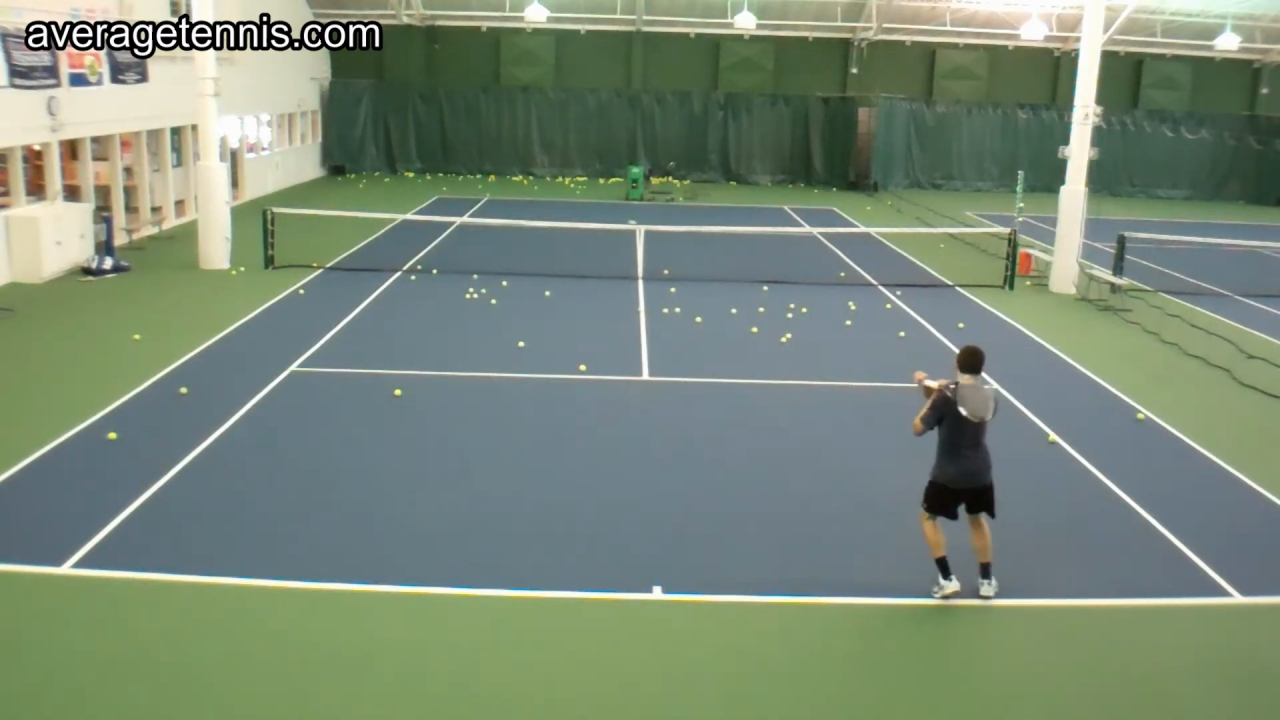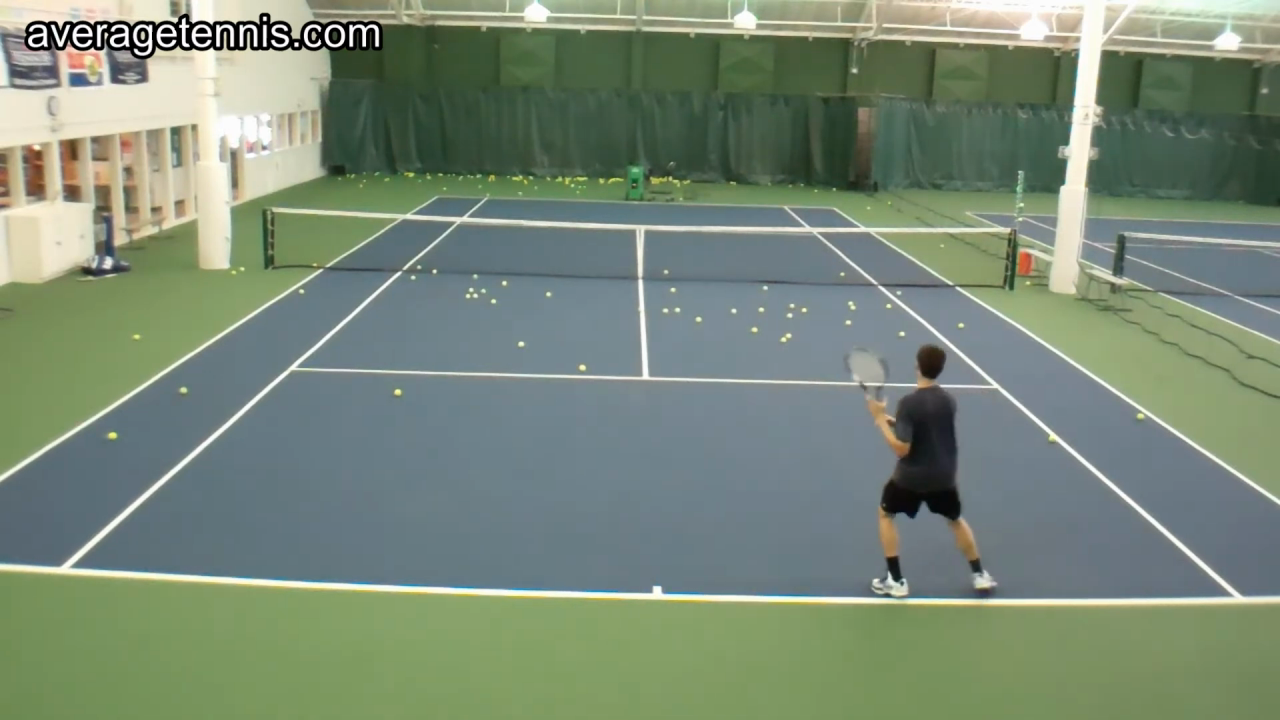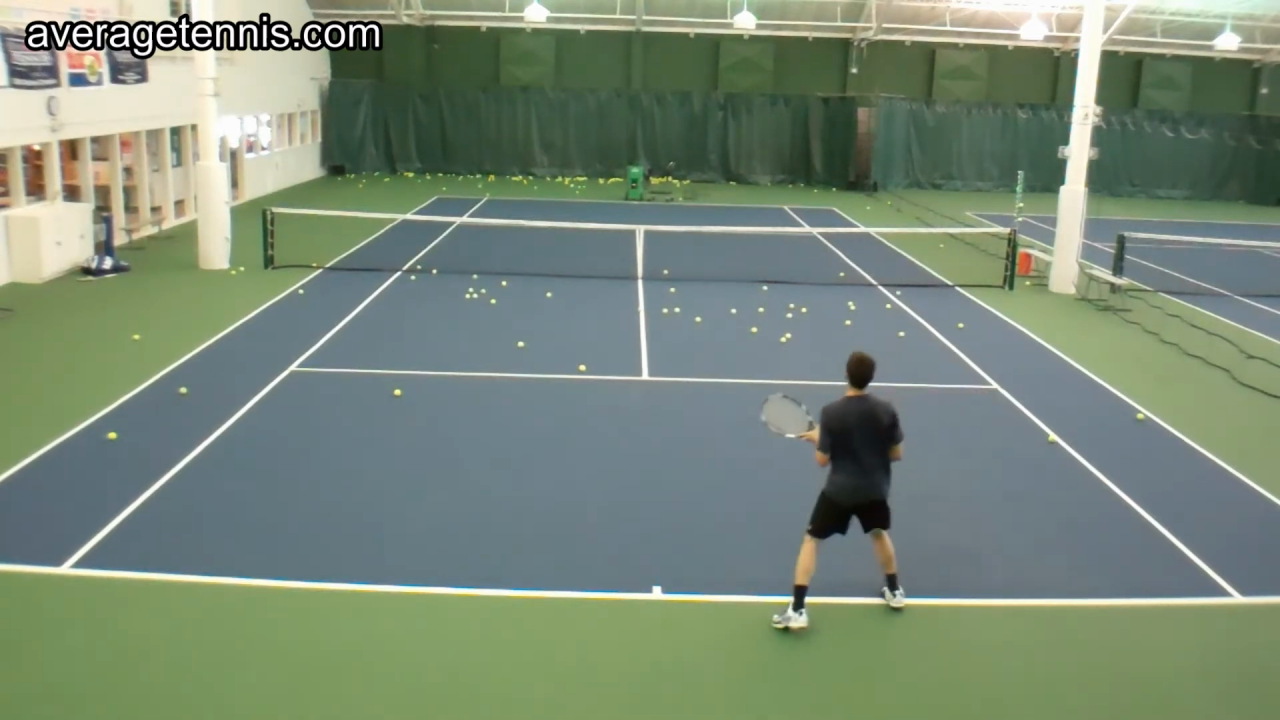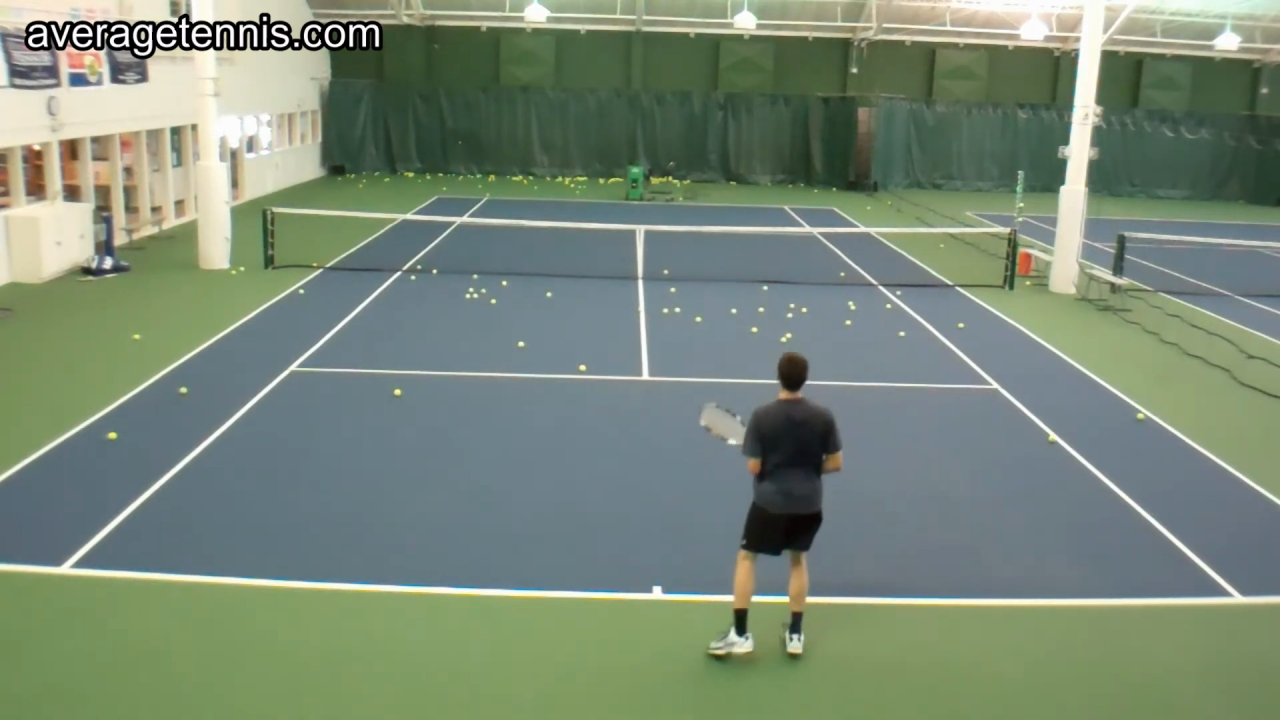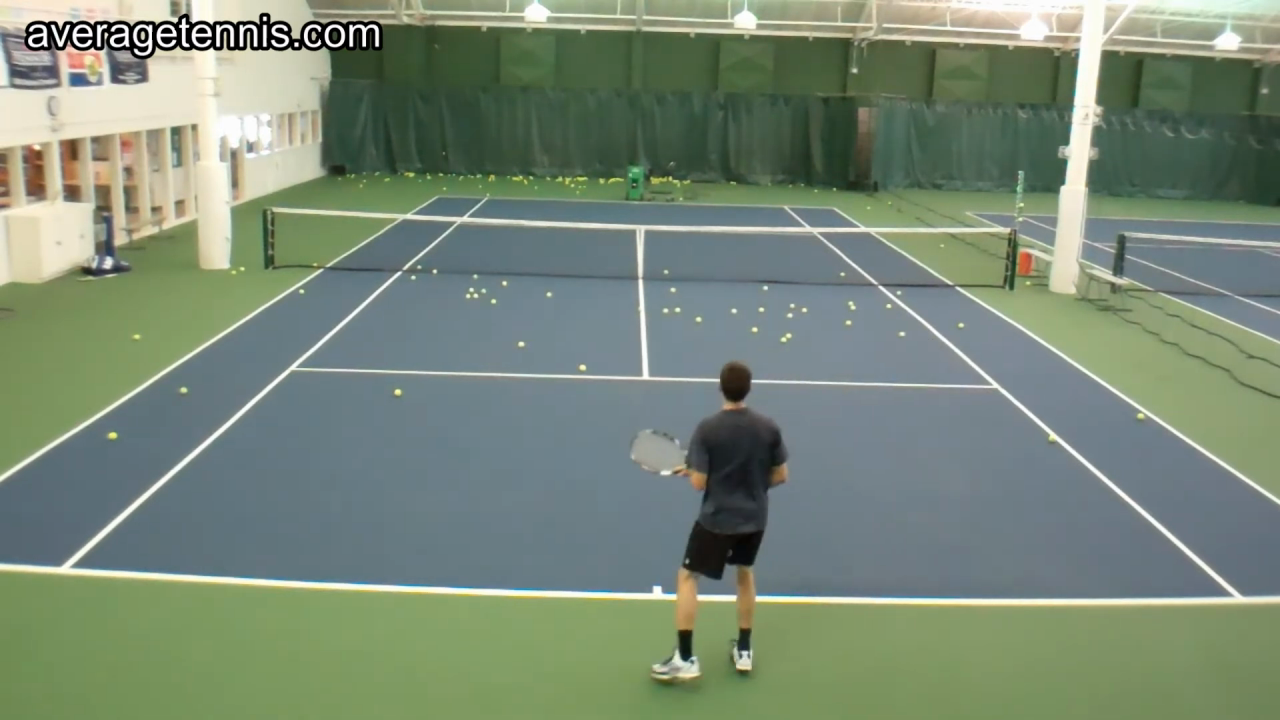
dt=0.5s
person 1, frame 1
left shoulder: (946, 398)
right shoulder: (986, 397)
left elbow: (918, 428)
right wrist: (929, 385)
left hip: (948, 475)
right hip: (980, 474)
left knee: (928, 517)
right knee: (977, 520)
left ankle: (946, 579)
right ankle: (986, 580)
person 1, frame 2
left shoulder: (908, 402)
right shoulder: (948, 400)
left elbow: (901, 450)
left wrist: (881, 421)
right wrist: (893, 420)
left hip: (911, 477)
right hip: (945, 477)
left knee: (885, 515)
right knee: (956, 521)
left ankle: (896, 580)
right ankle: (980, 575)
person 1, frame 3
left shoulder: (831, 412)
right shoulder: (887, 411)
left elbow: (822, 460)
right elbow: (896, 454)
left wrist: (817, 439)
left hip: (840, 490)
right hip: (876, 488)
left knee: (811, 541)
right knee: (879, 533)
left ankle: (797, 610)
right ankle: (894, 591)
person 1, frame 4
left shoulder: (762, 417)
right shoulder: (823, 416)
left elbow: (753, 467)
right elbow: (835, 463)
left hip: (770, 501)
right hip: (808, 504)
left knee: (746, 558)
right knee: (798, 561)
left ankle: (739, 634)
right ankle: (795, 635)
person 1, frame 5
left shoulder: (707, 429)
right shoulder: (768, 427)
left elbow: (699, 483)
right elbow: (780, 476)
left wrist: (689, 470)
left hip: (717, 518)
right hip: (755, 517)
left knee: (687, 577)
right knee: (745, 575)
left ankle: (685, 658)
right ankle: (743, 650)
